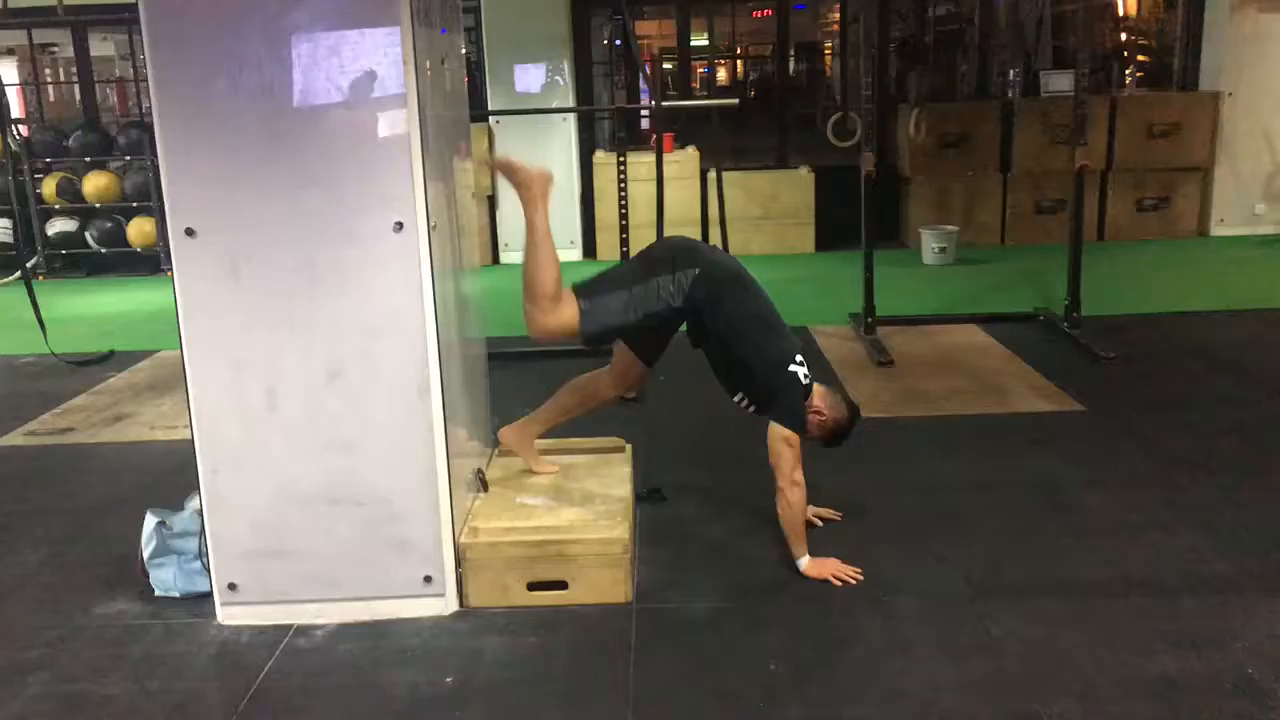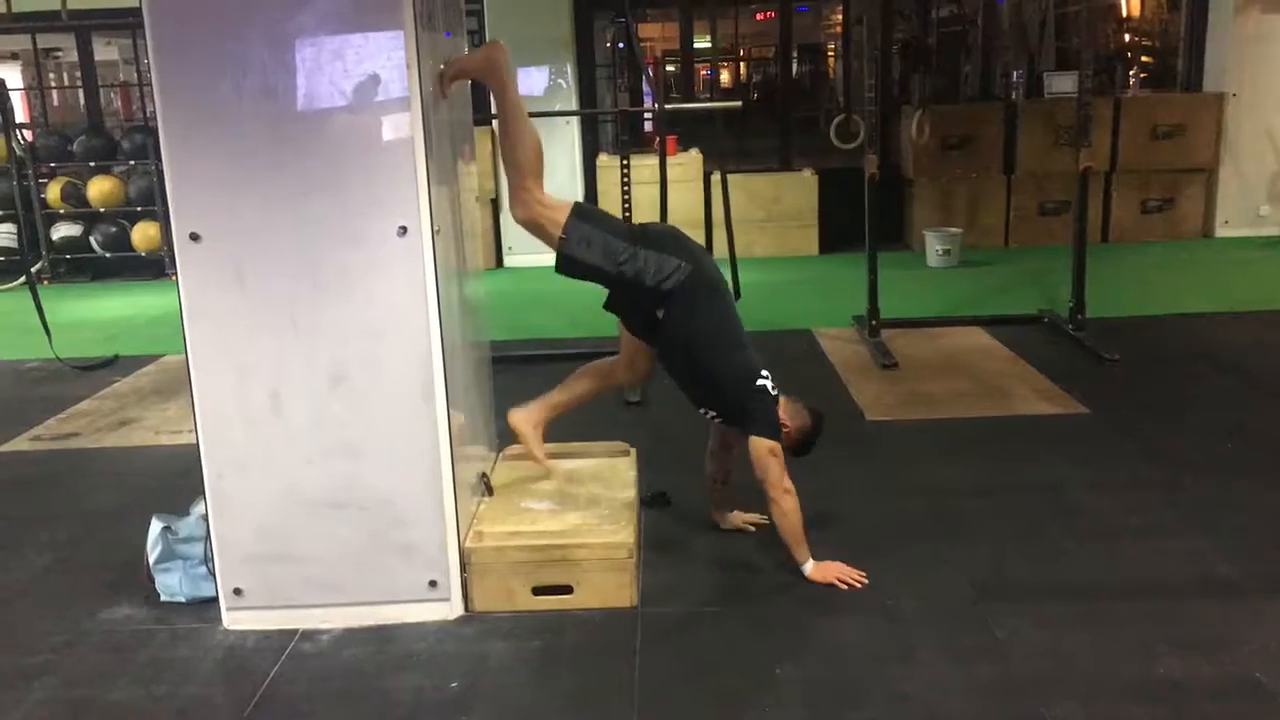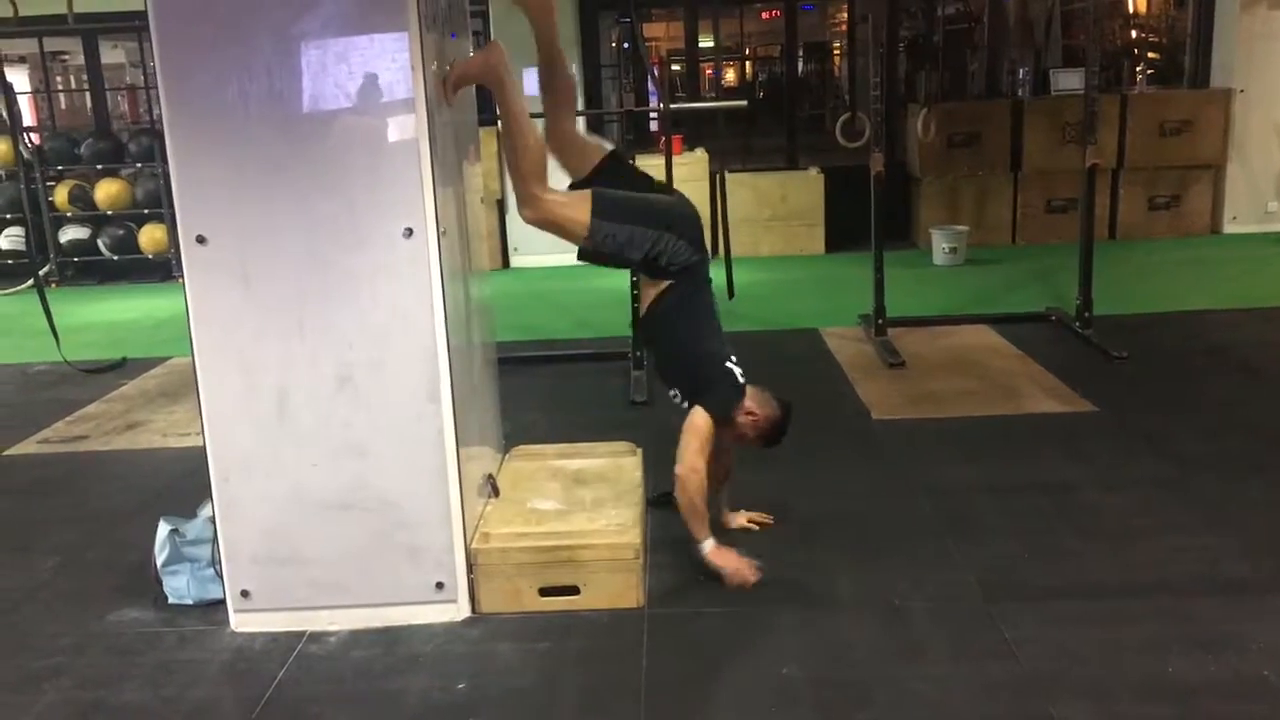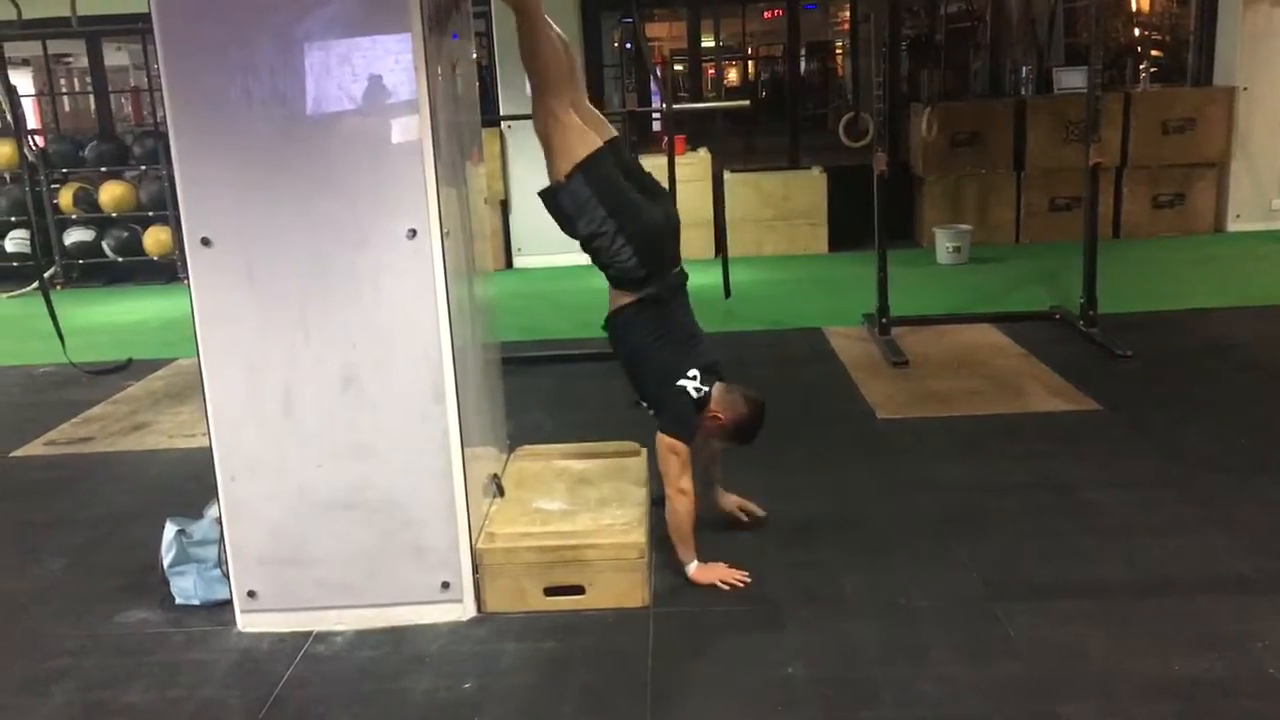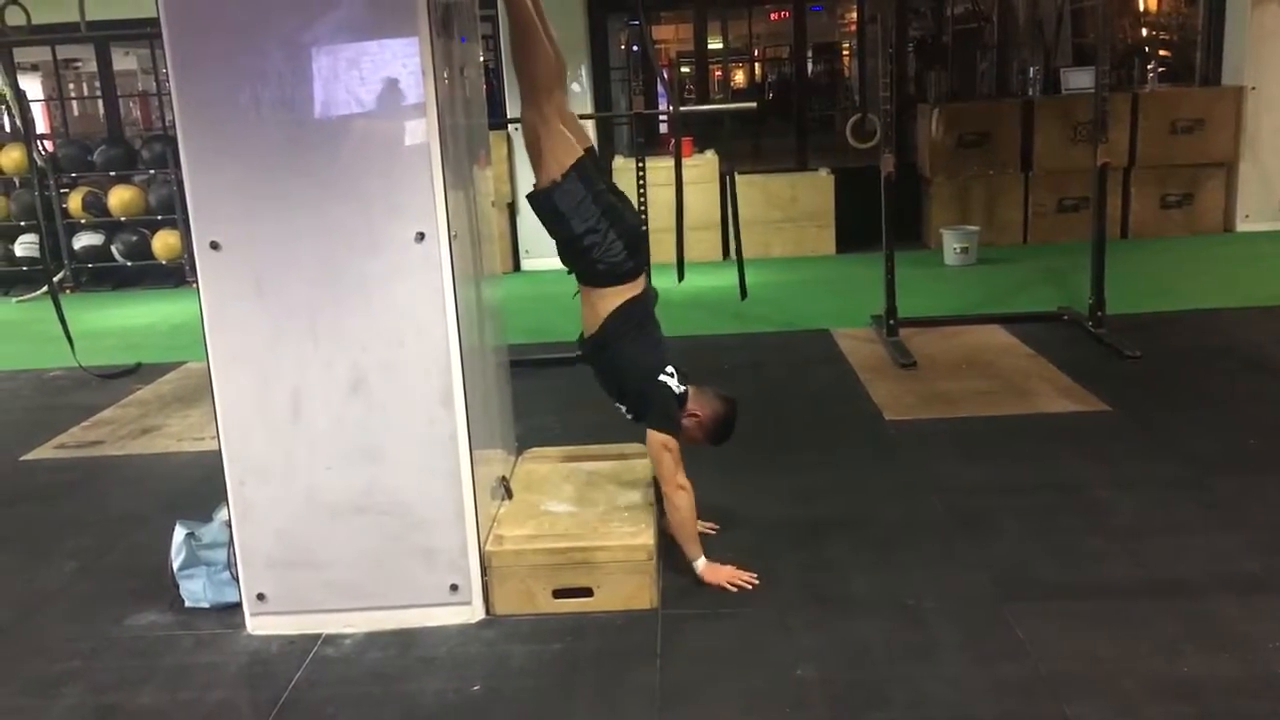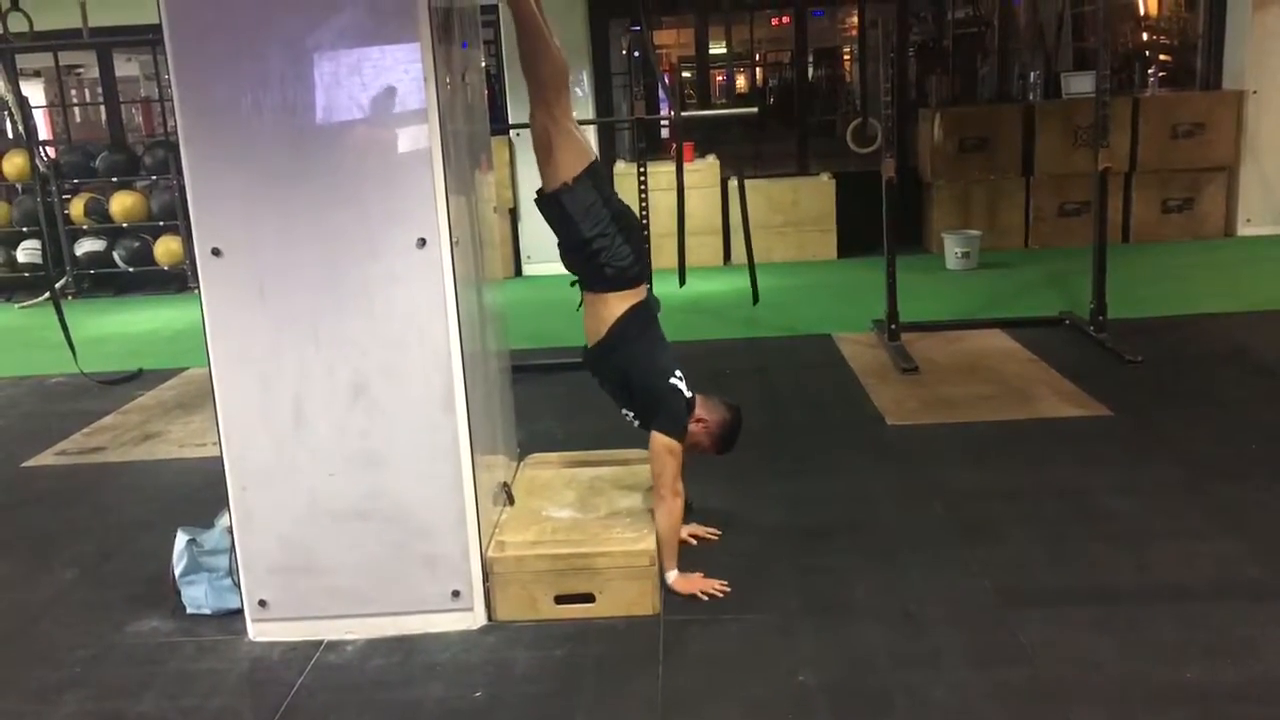
dt=0.5s
person 1, frame 1
left shoulder: (792, 381)
right shoulder: (789, 394)
right elbow: (790, 483)
left wrist: (797, 506)
right wrist: (805, 559)
left hip: (689, 268)
right hip: (686, 278)
left knee: (622, 376)
right knee: (546, 320)
left ankle: (523, 433)
right ankle: (535, 194)
person 1, frame 2
left shoulder: (745, 398)
right shoulder: (759, 406)
left elbow: (720, 447)
right elbow: (780, 491)
left wrist: (721, 511)
right wrist: (809, 565)
left hip: (669, 273)
right hip: (668, 275)
left knee: (633, 366)
right knee: (530, 205)
left ankle: (534, 415)
right ankle: (498, 72)
person 1, frame 3
left shoulder: (725, 389)
right shoulder: (720, 389)
left elbow: (714, 450)
right elbow: (687, 472)
left wrist: (726, 510)
right wrist: (708, 545)
left hip: (671, 239)
right hip: (669, 245)
left knee: (563, 141)
right knee: (538, 205)
right ankle: (498, 72)
person 1, frame 4
left shoulder: (703, 384)
right shoulder: (682, 399)
left elbow: (705, 437)
right elbow: (677, 489)
left wrist: (721, 490)
right wrist: (693, 566)
left hip: (651, 225)
right hip: (637, 248)
left knee: (568, 99)
right knee: (556, 106)
person 1, frame 5
left shoulder: (665, 390)
right shoulder: (662, 395)
left elbow: (671, 484)
right elbow: (675, 486)
left wrist: (682, 521)
right wrist: (700, 562)
left hip: (610, 249)
right hip: (606, 253)
left knee: (553, 109)
right knee: (544, 111)
person 1, frame 6
left shoulder: (669, 398)
right shoulder: (672, 407)
left elbow: (666, 491)
right elbow: (669, 492)
left wrist: (673, 526)
right wrist: (673, 573)
left hip: (612, 261)
right hip: (611, 264)
left knee: (554, 113)
right knee: (551, 114)
